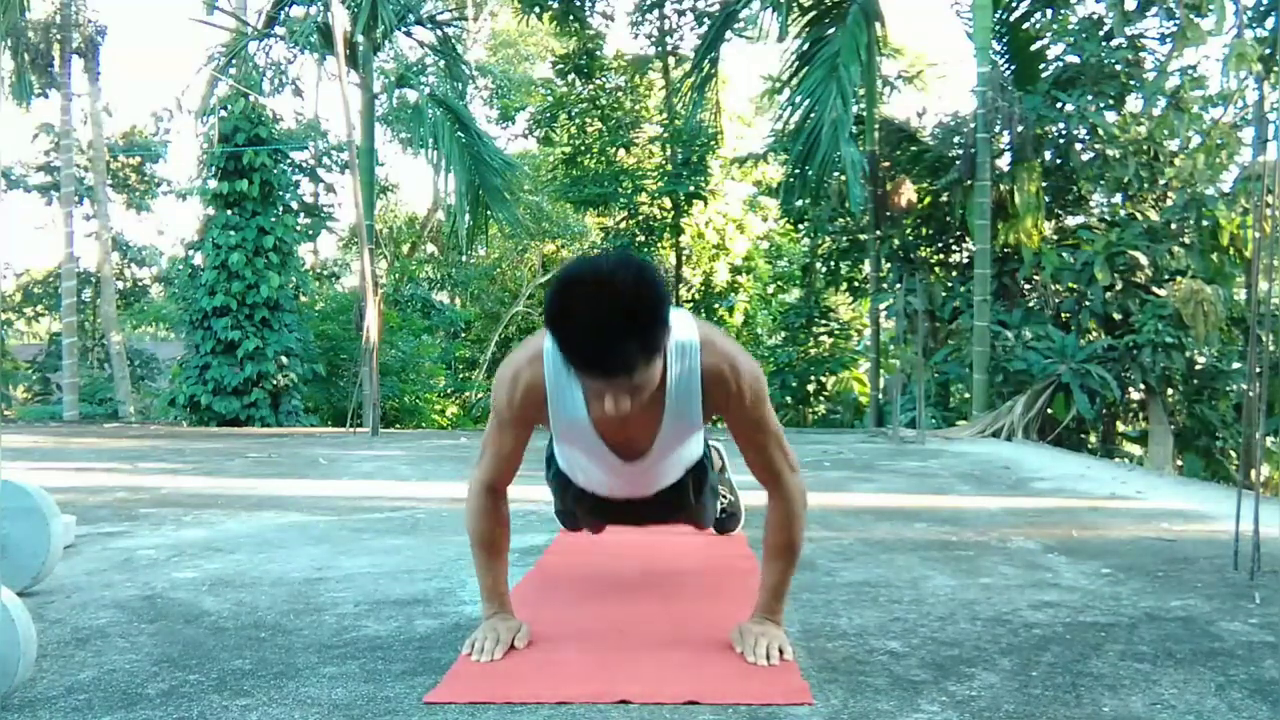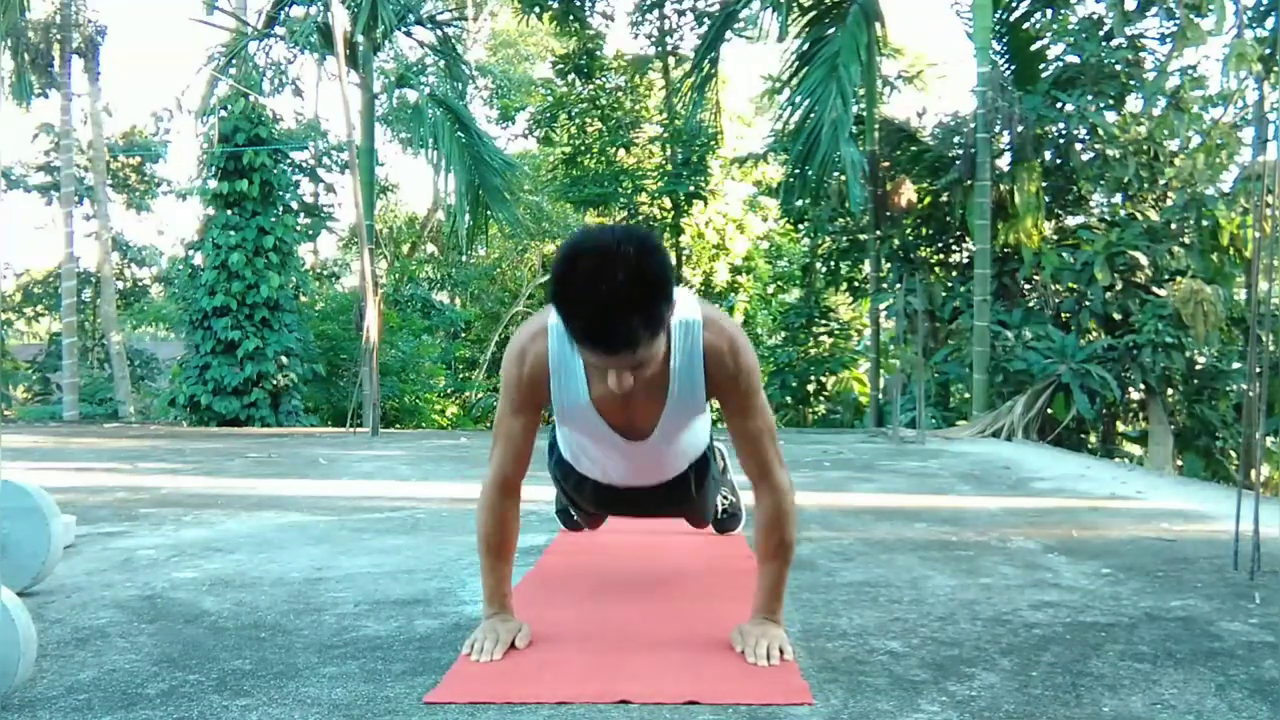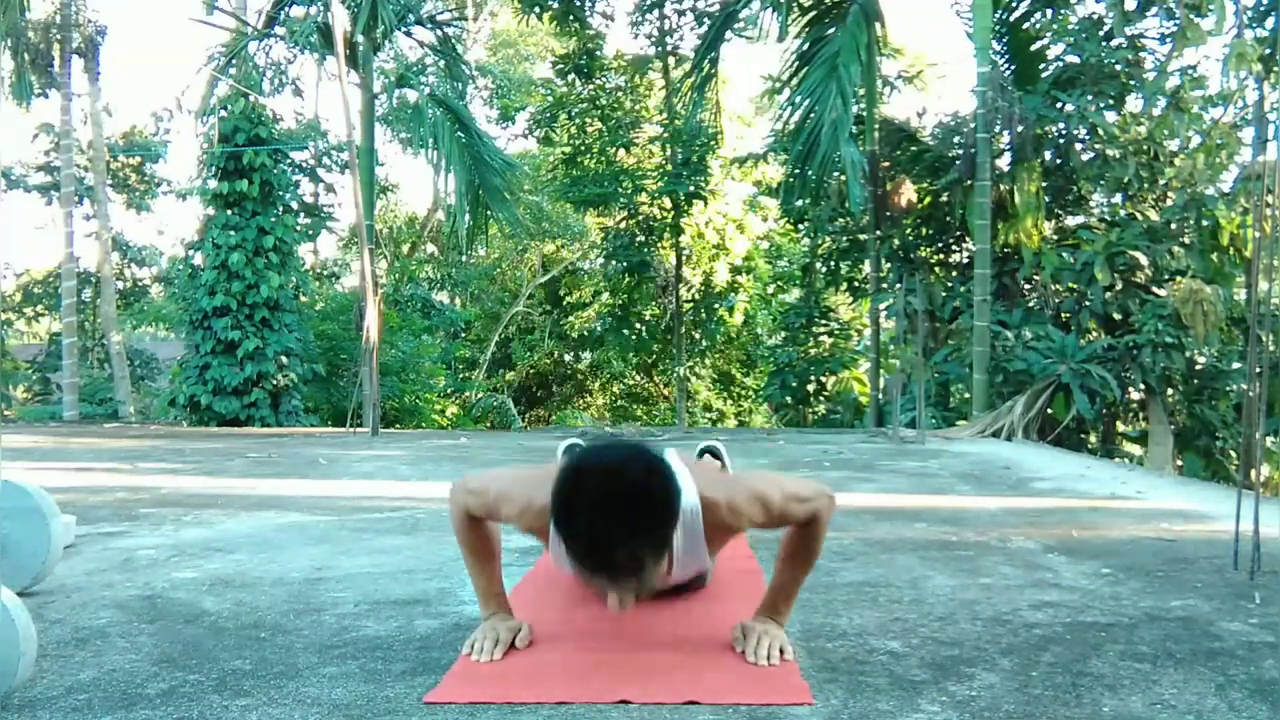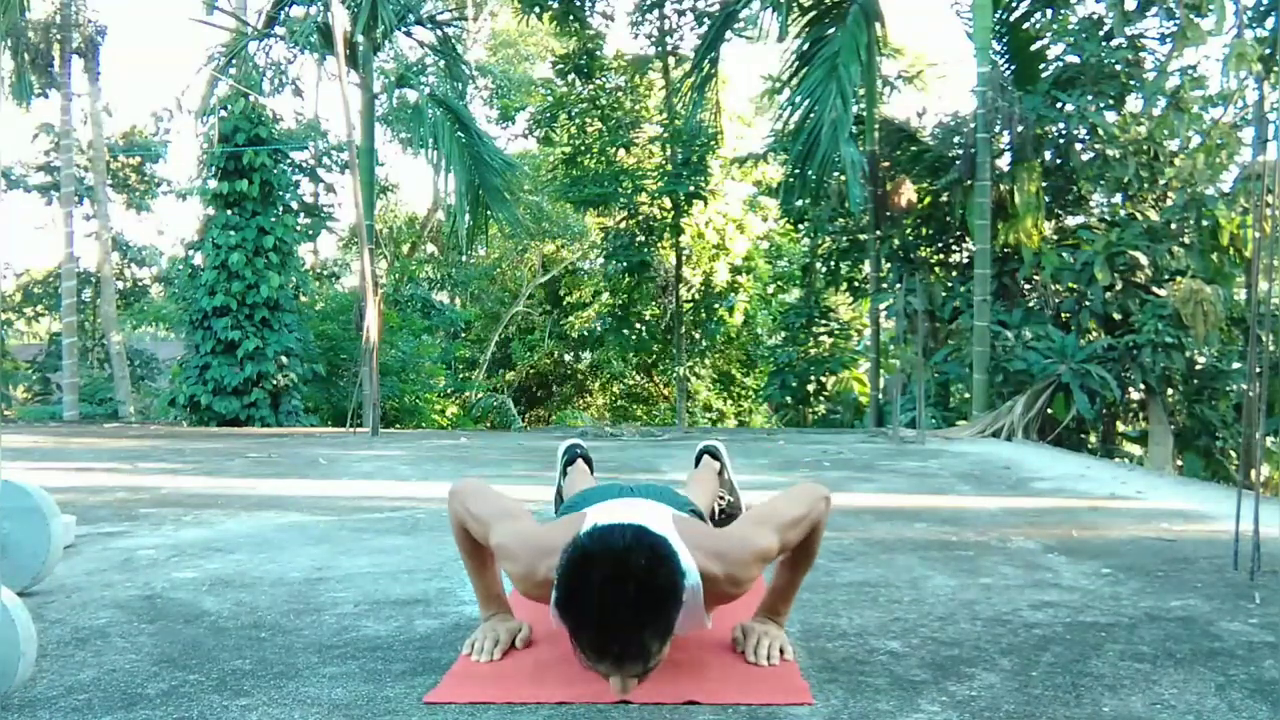
dt=0.4s
person 1, frame 1
left shoulder: (720, 365)
right shoulder: (529, 372)
left elbow: (783, 485)
right elbow: (489, 486)
left wrist: (767, 618)
right wrist: (496, 612)
left hip: (679, 480)
right hip: (583, 486)
left knee: (708, 518)
right knee: (580, 524)
left ankle: (716, 469)
person 1, frame 2
left shoulder: (717, 343)
right shoulder: (533, 349)
left elbow: (770, 481)
right elbow: (503, 482)
left wrist: (768, 615)
right wrist: (496, 610)
left hip: (682, 472)
right hip: (586, 474)
left knee: (706, 517)
right knee: (581, 519)
left ankle: (719, 471)
right ankle: (574, 510)
person 1, frame 3
left shoulder: (719, 508)
right shoulder: (537, 506)
left elbow: (821, 501)
right elbow: (463, 497)
left wrist: (771, 617)
right wrist: (495, 613)
right hip: (584, 501)
right ankle: (575, 461)
person 1, frame 4
left shoulder: (721, 568)
right shoulder: (537, 565)
left elbow: (815, 500)
right elbow: (462, 497)
left wrist: (768, 619)
right wrist: (496, 615)
left hip: (671, 510)
right hip: (590, 512)
left ankle: (710, 466)
right ankle: (576, 466)
